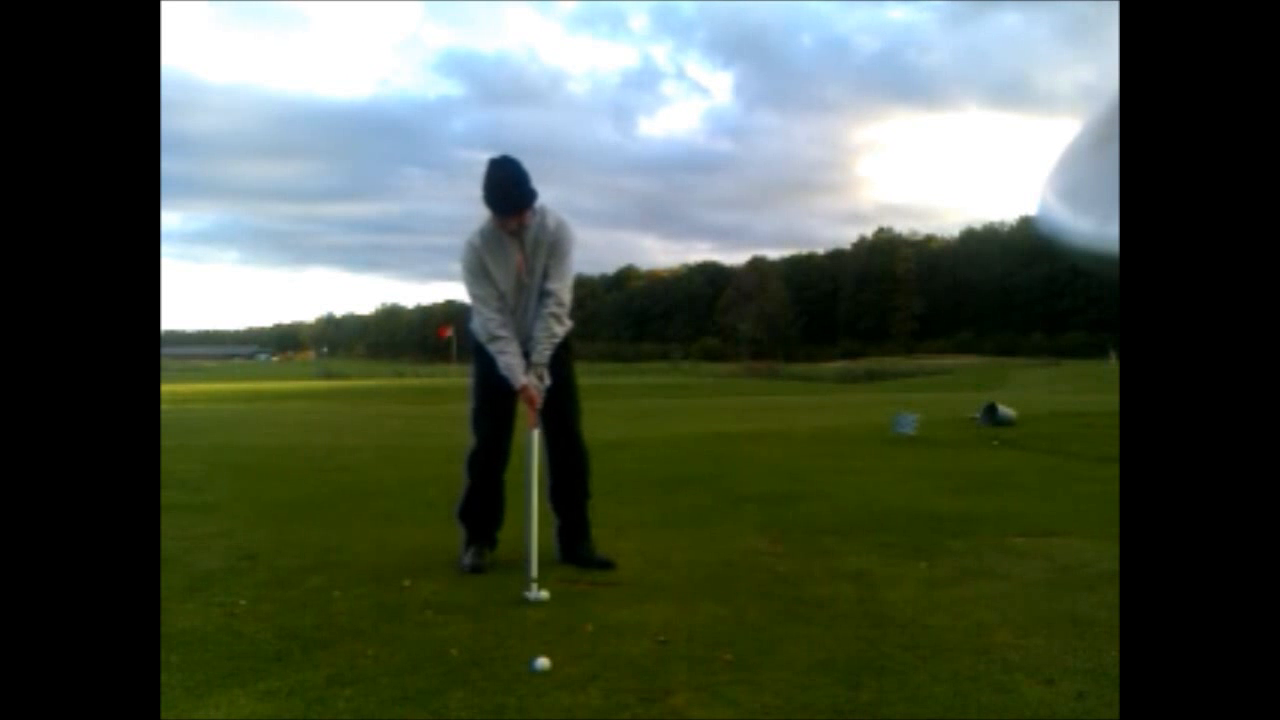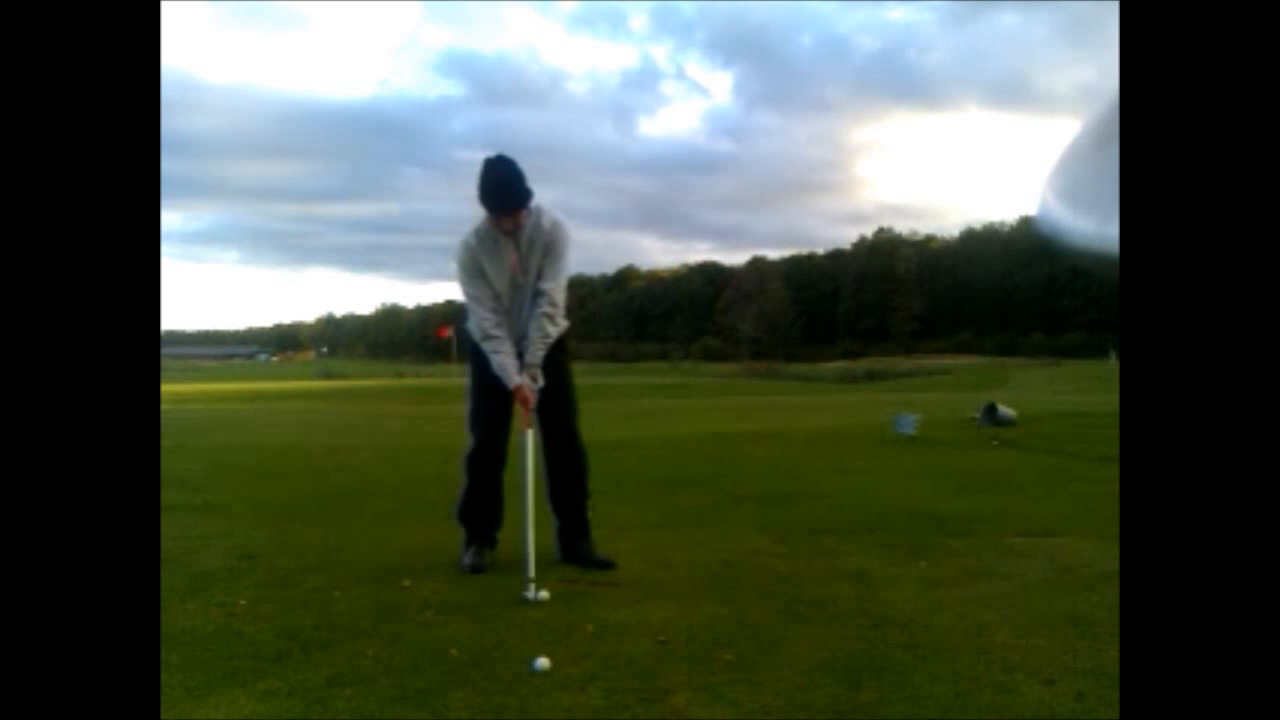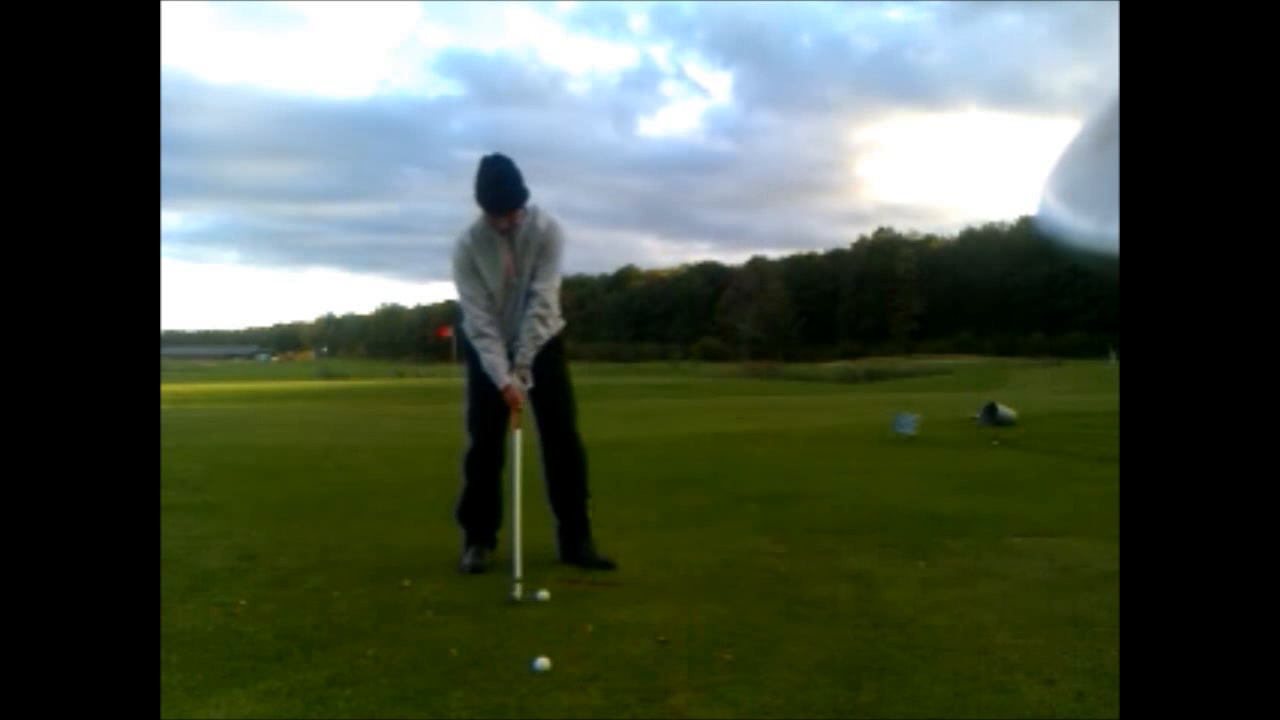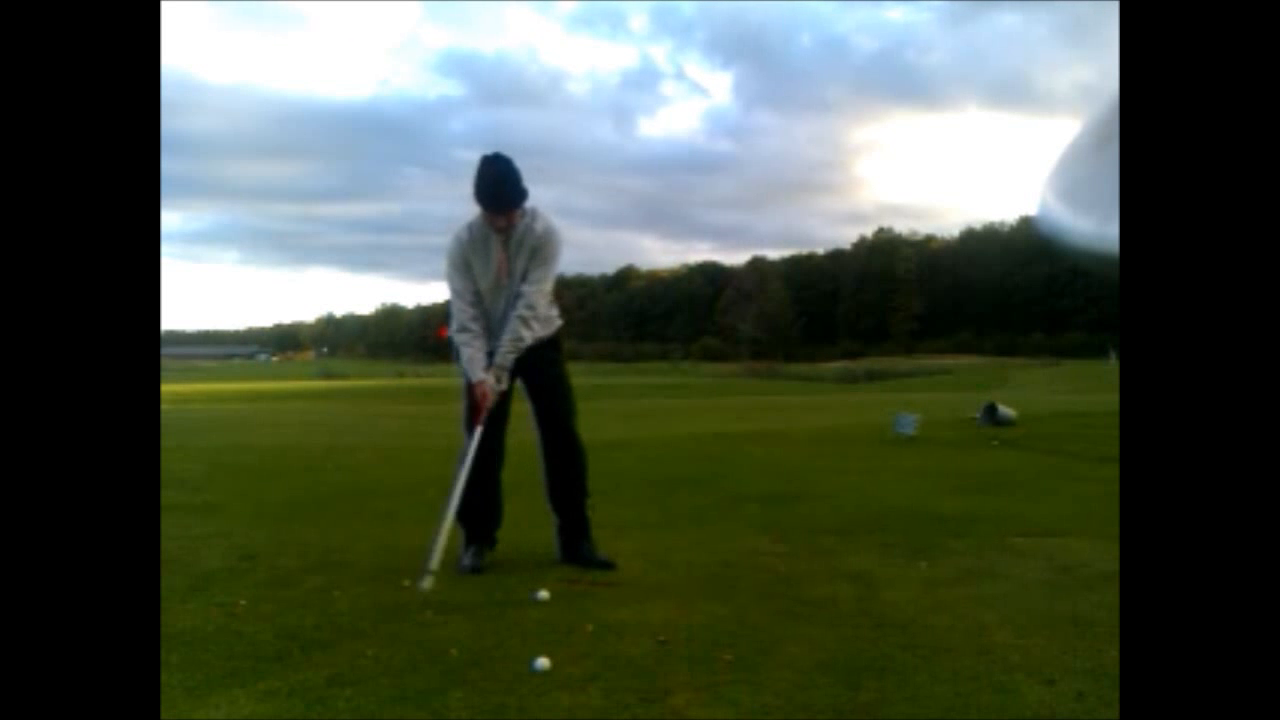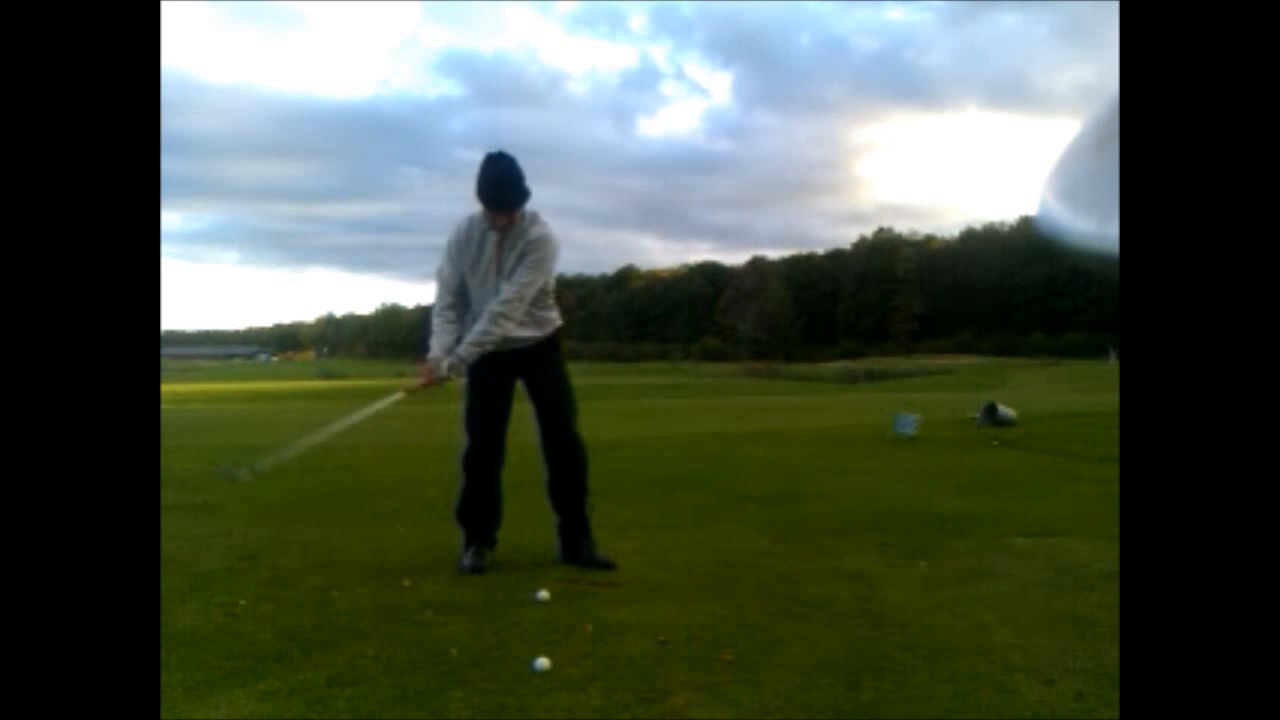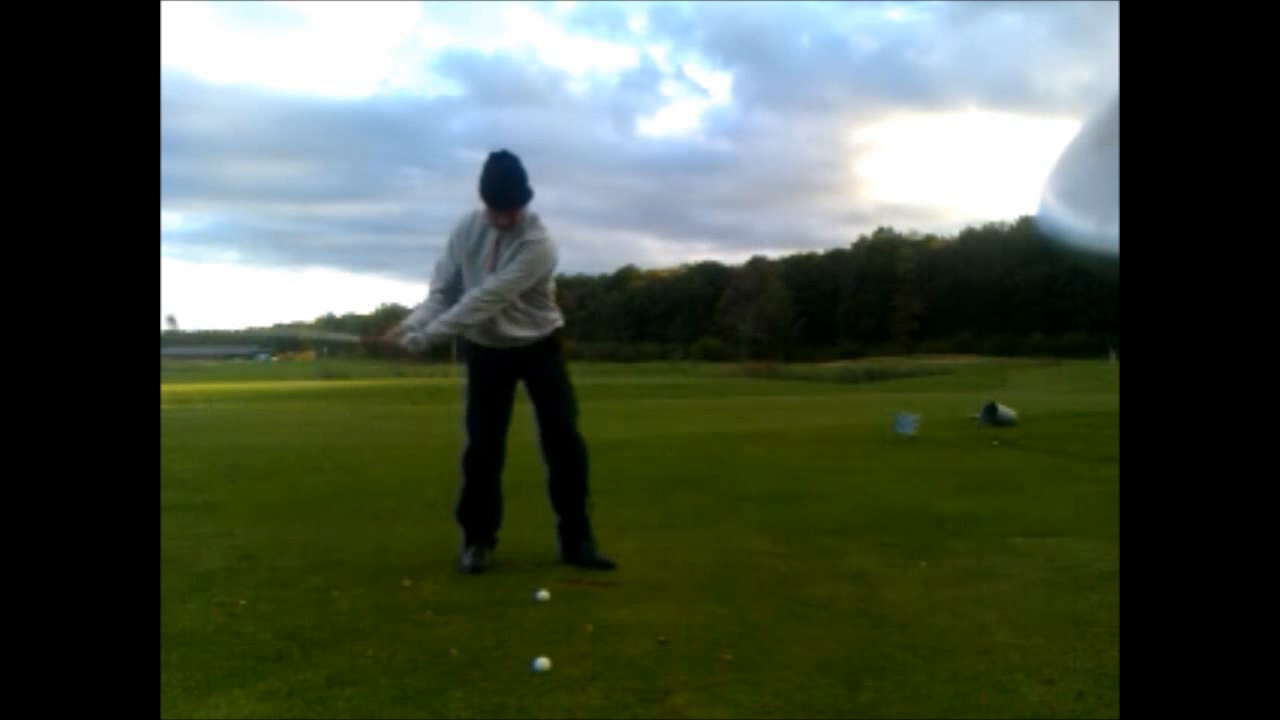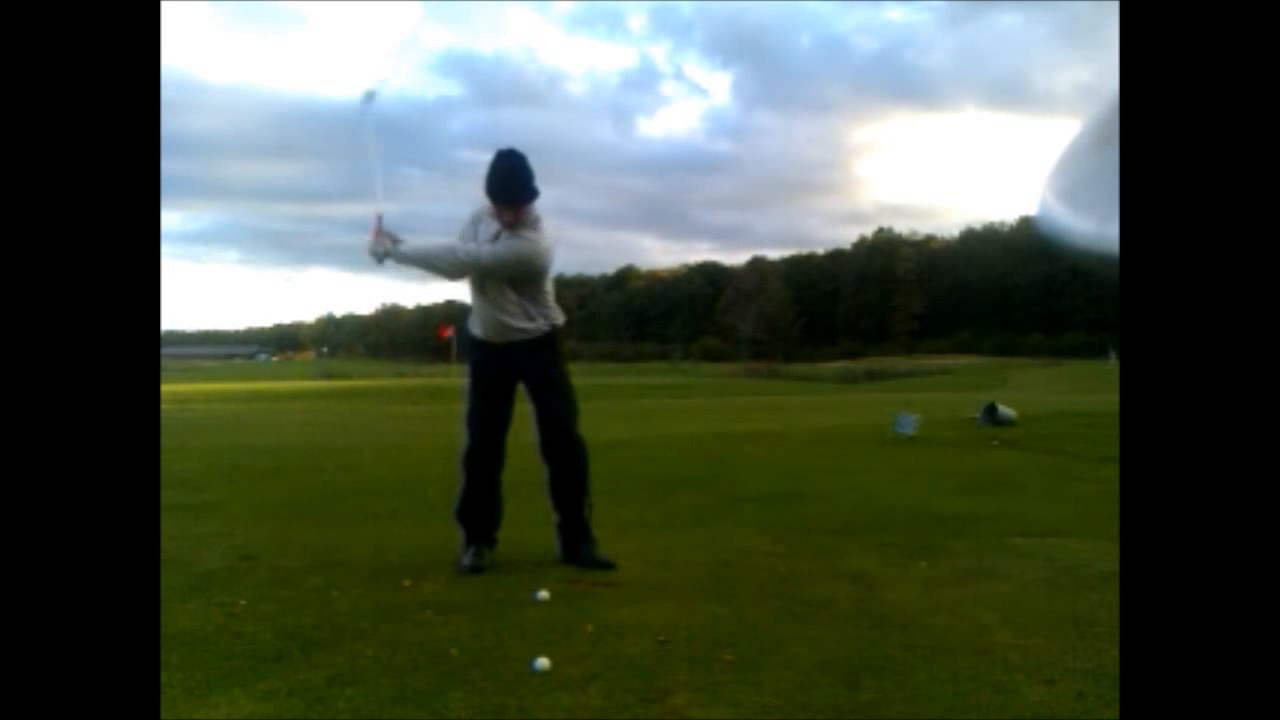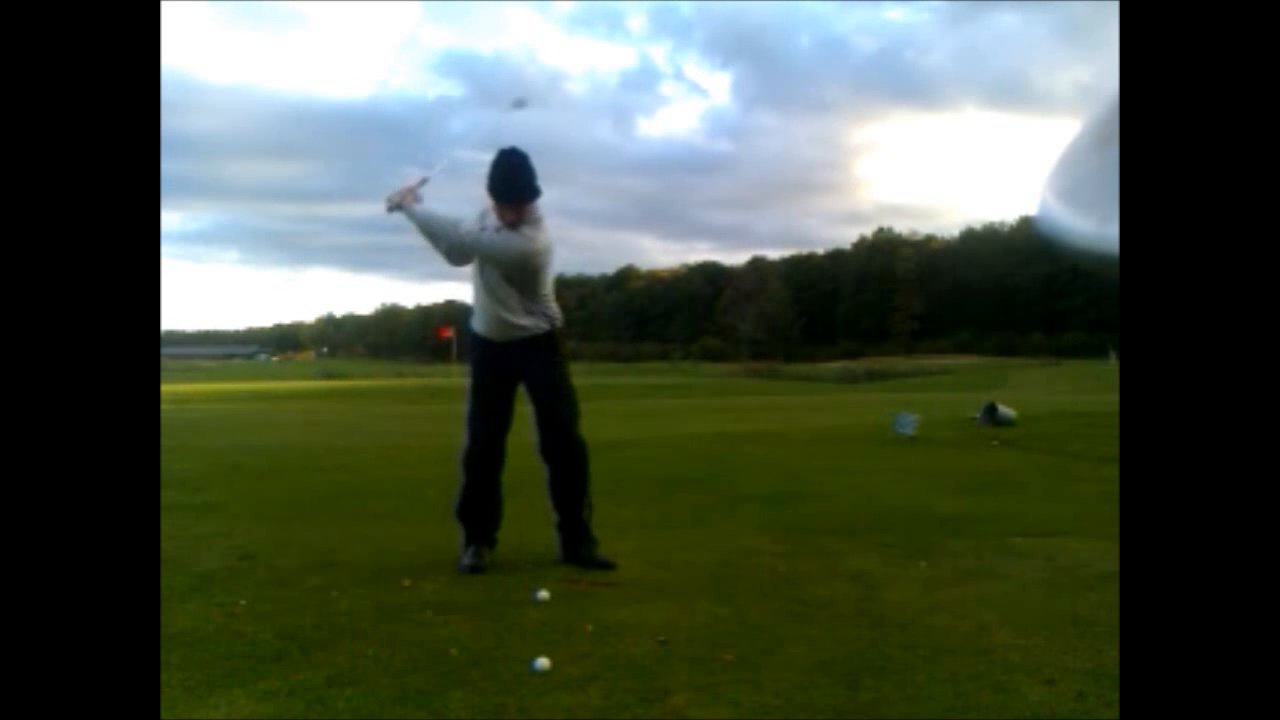
dt=0.1s
person 1, frame 1
left shoulder: (557, 230)
right shoulder: (476, 247)
left elbow: (555, 302)
right elbow: (492, 321)
left wrist: (538, 368)
right wrist: (518, 378)
left hip: (550, 346)
right hip: (494, 350)
left knee: (568, 443)
right knee: (489, 445)
left ankle: (575, 539)
right ankle: (478, 538)
person 1, frame 2
left shoulder: (552, 231)
right shoulder: (472, 247)
left elbow: (549, 302)
right elbow: (486, 321)
left wrist: (532, 368)
right wrist: (512, 378)
left hip: (546, 345)
right hip: (491, 350)
left knee: (565, 442)
right knee: (487, 446)
left ankle: (575, 539)
right ankle: (478, 538)
person 1, frame 3
left shoulder: (547, 231)
right shoulder: (467, 245)
left elbow: (541, 303)
right elbow: (480, 320)
left wrist: (523, 369)
right wrist: (503, 378)
left hip: (542, 345)
right hip: (487, 349)
left knee: (564, 442)
right knee: (484, 446)
left ankle: (575, 539)
right ankle: (478, 538)
person 1, frame 4
left shoulder: (544, 234)
right shoulder: (464, 242)
left elbow: (529, 308)
right elbow: (466, 314)
left wrist: (502, 370)
right wrist: (479, 374)
left hip: (540, 345)
right hip: (484, 350)
left knee: (563, 441)
right knee: (483, 444)
left ankle: (576, 539)
right ankle: (478, 538)
person 1, frame 5
left shoulder: (540, 240)
right shoulder: (463, 234)
left elbow: (505, 308)
right elbow: (448, 300)
left wrist: (455, 361)
right wrist: (438, 353)
left hip: (538, 343)
right hip: (477, 349)
left knee: (564, 441)
right knee: (482, 445)
left ankle: (576, 538)
right ankle: (478, 538)
person 1, frame 6
left shoulder: (539, 245)
right shoulder: (469, 226)
left elbow: (484, 299)
right elbow: (446, 285)
left wrist: (424, 337)
right wrist: (414, 323)
left hip: (539, 346)
right hip: (488, 350)
left knee: (564, 442)
right knee: (483, 446)
left ankle: (577, 538)
right ankle: (478, 538)
person 1, frame 7
left shoulder: (531, 246)
right shoulder: (484, 218)
left elbow: (460, 260)
right elbow: (453, 257)
left wrist: (392, 249)
right wrist: (399, 245)
left hip: (539, 344)
right hip: (489, 346)
left knee: (564, 442)
right knee: (483, 447)
left ankle: (577, 538)
right ankle: (478, 538)
person 1, frame 8
left shoulder: (528, 244)
right shoulder: (493, 219)
left elbow: (460, 235)
right elbow: (458, 250)
left wrist: (410, 205)
right wrist: (415, 205)
left hip: (538, 344)
right hip: (490, 345)
left knee: (564, 441)
right knee: (483, 445)
left ankle: (576, 539)
right ankle: (477, 538)
